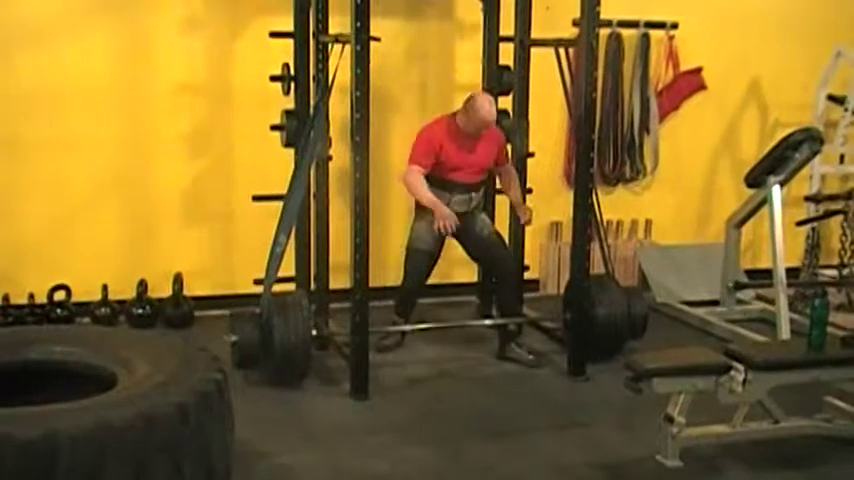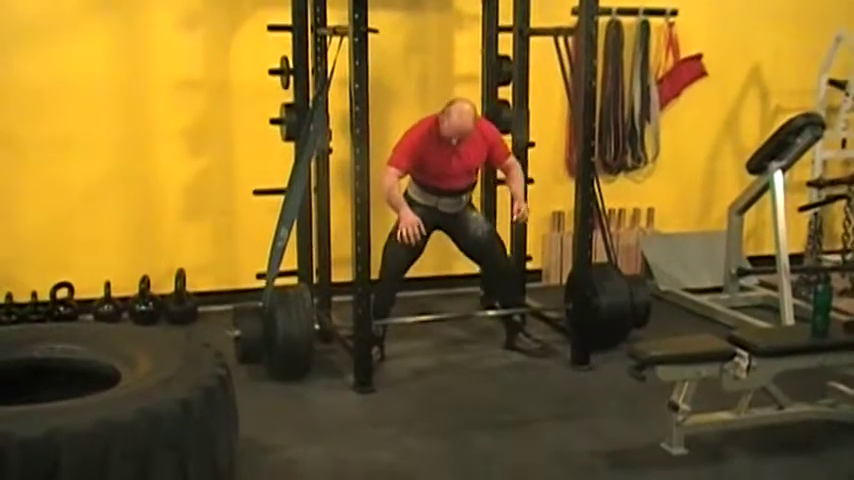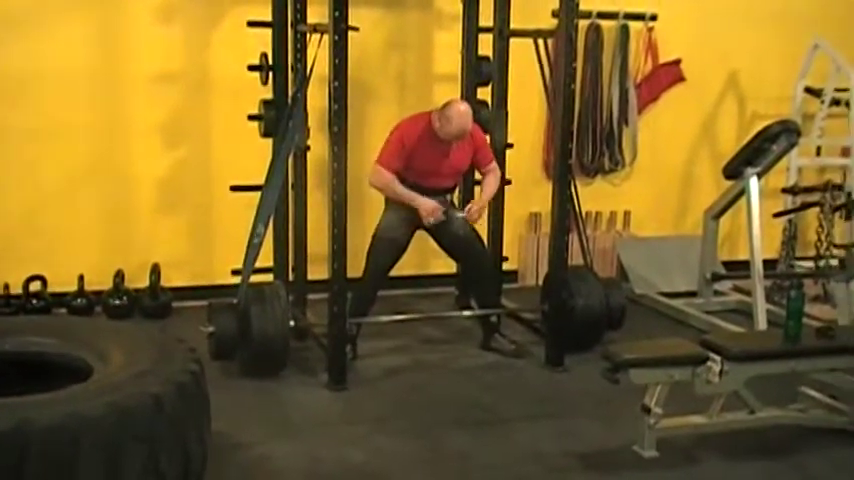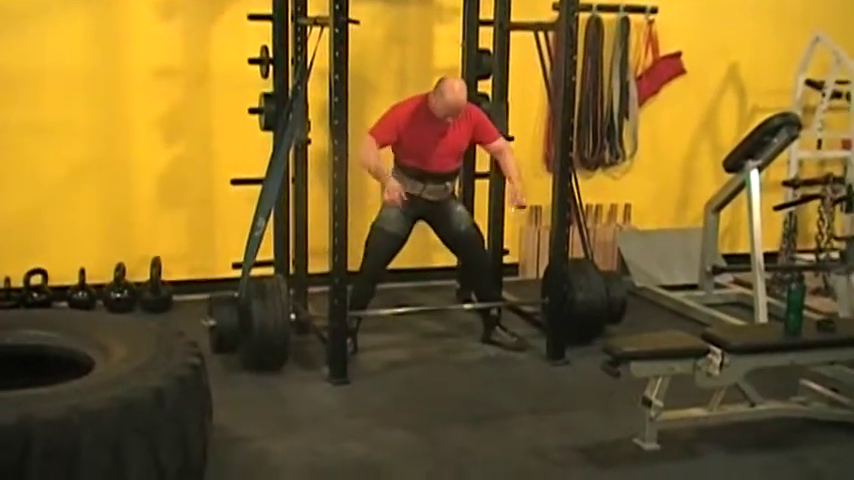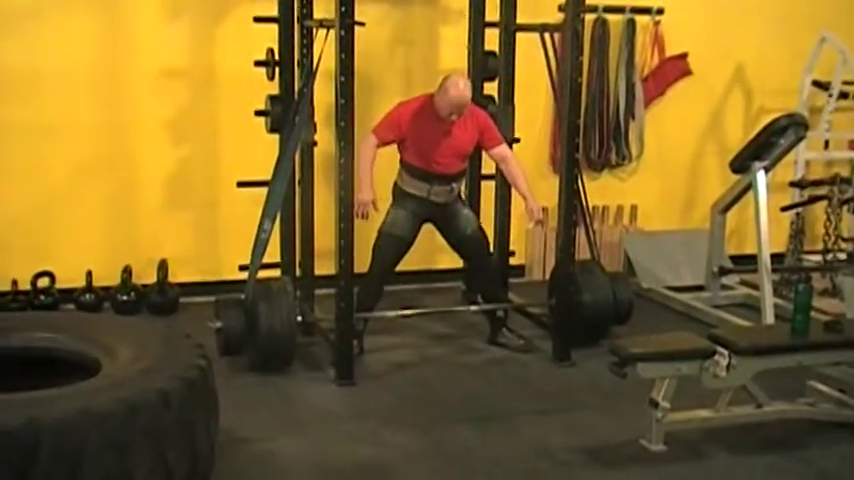
dt=1s
person 1, frame 1
left shoulder: (495, 135)
right shoulder: (434, 133)
left elbow: (505, 170)
right elbow: (412, 175)
left wrist: (518, 204)
right wrist: (438, 207)
left hip: (471, 211)
right hip: (435, 212)
left knee: (506, 267)
right knee: (415, 275)
left ankle: (509, 340)
right ankle: (398, 328)
person 1, frame 2
left shoulder: (487, 133)
right shoulder: (419, 135)
left elbow: (511, 165)
right elbow: (389, 177)
left wrist: (519, 198)
right wrist: (404, 212)
left hip: (460, 207)
right hip: (420, 206)
left knee: (498, 260)
right knee: (393, 265)
left ankle: (516, 331)
right ankle: (375, 337)
person 1, frame 3
left shoulder: (473, 135)
right shoulder: (408, 131)
left elbow: (492, 171)
right elbow: (378, 177)
left wrist: (482, 201)
right wrist: (418, 202)
left hip: (443, 207)
right hip: (406, 206)
left knee: (482, 260)
right knee: (376, 267)
left ankle: (492, 331)
right ankle: (348, 335)
person 1, frame 4
left shoulder: (472, 116)
right shoulder: (405, 112)
left elbow: (502, 149)
right elbow: (368, 148)
left wrist: (516, 183)
right wrist: (387, 180)
left hip: (444, 197)
right hip: (405, 195)
left knee: (477, 256)
right knee: (374, 260)
left ankle: (493, 325)
right ankle: (349, 329)
person 1, frame 5
left shoulder: (478, 118)
right shoulder: (408, 112)
left elbow: (505, 157)
right elbow: (369, 143)
left wrist: (529, 197)
right wrist: (364, 187)
left hip: (451, 200)
right hip: (410, 198)
left knee: (482, 258)
right knee: (382, 263)
left ankle: (499, 327)
right ankle: (355, 331)
